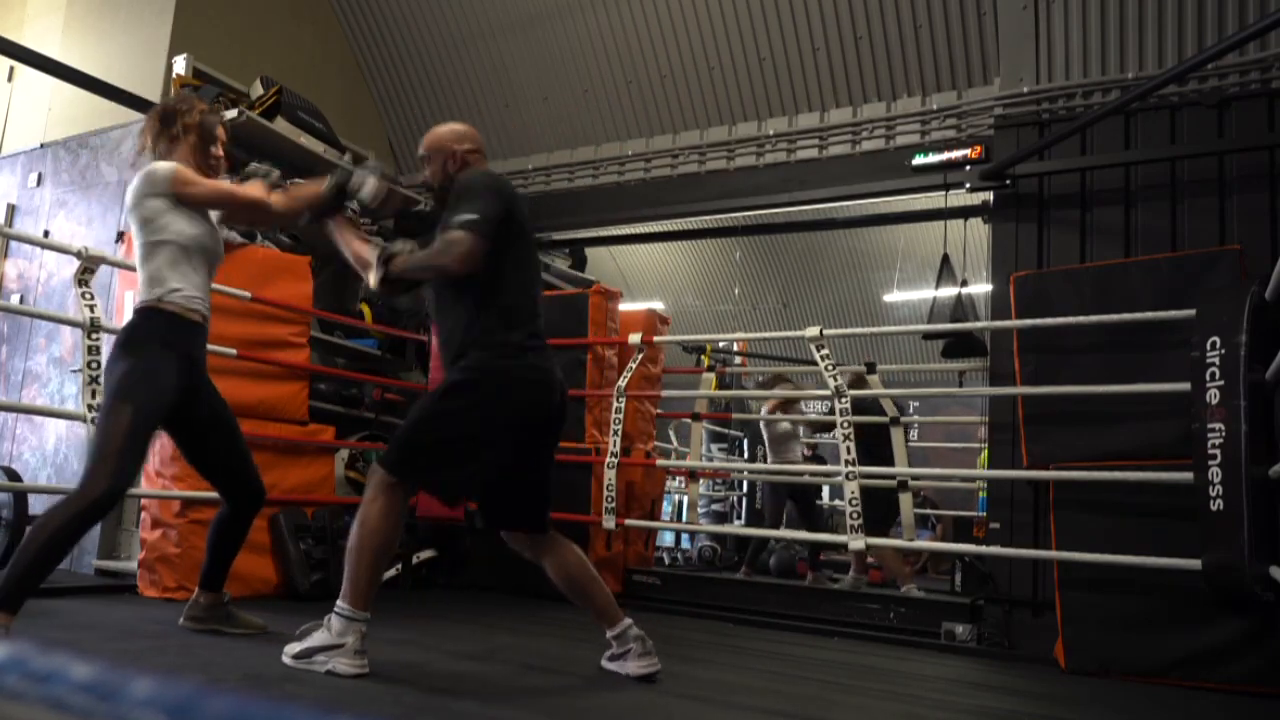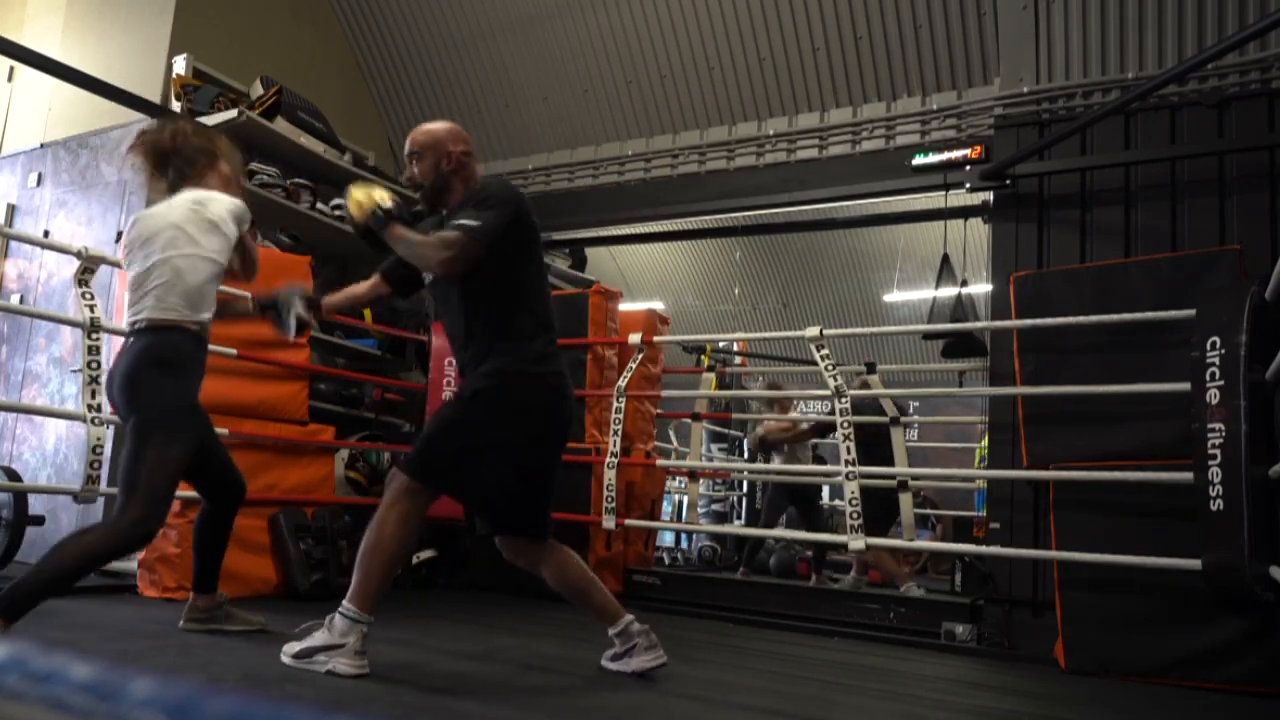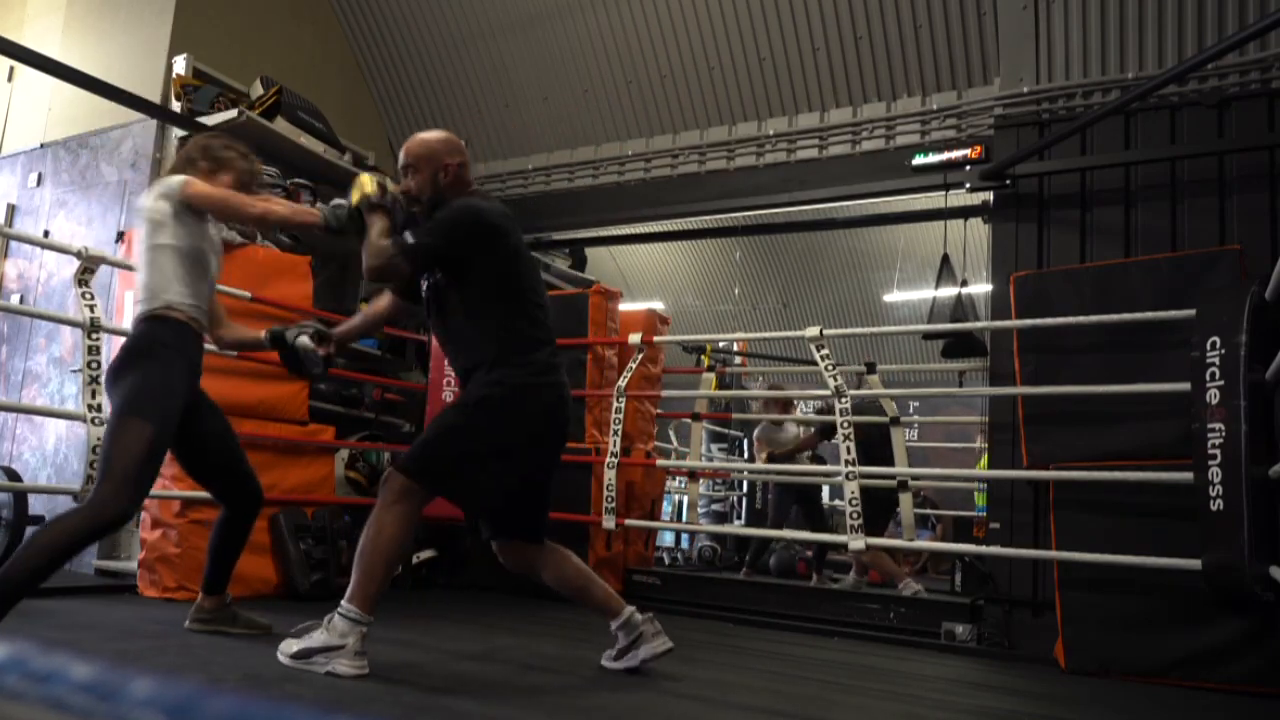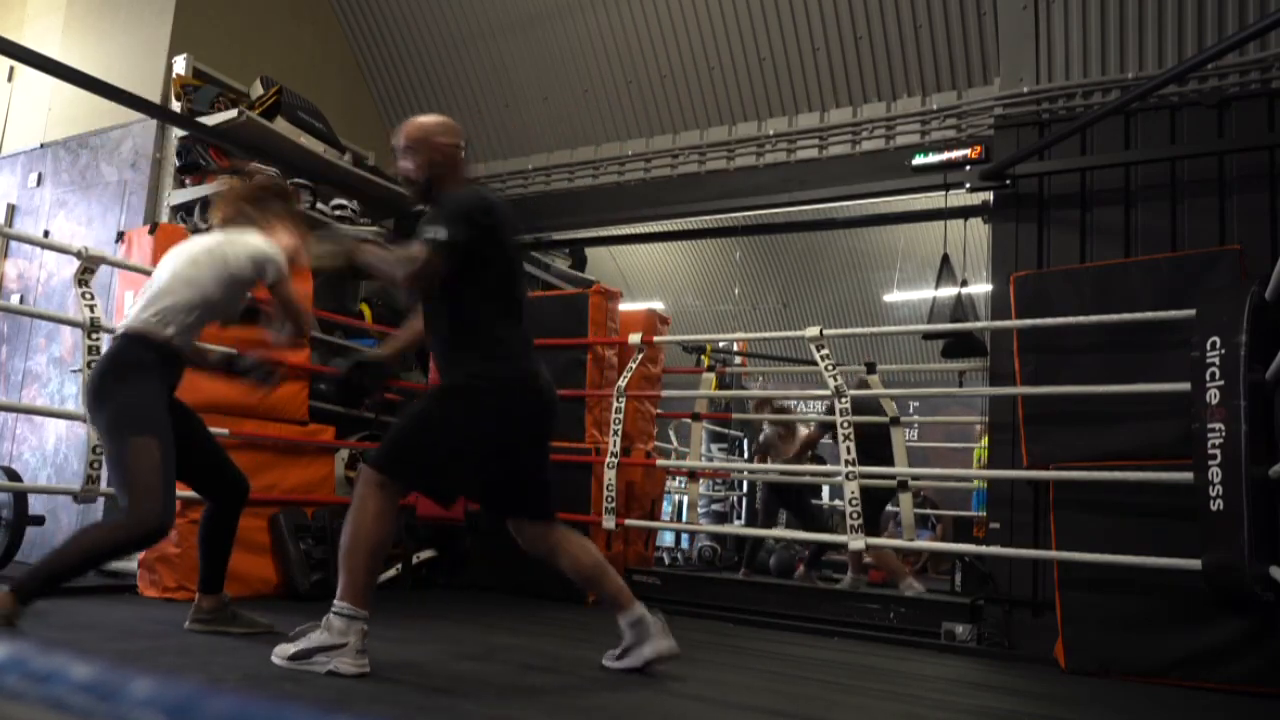
dt=0.2s
person 1, frame 1
left shoulder: (483, 187)
right shoulder: (483, 217)
left elbow: (458, 258)
right elbow: (381, 273)
left wrist: (399, 264)
right wrist: (335, 222)
left hip: (493, 380)
right hip: (536, 389)
left knee: (387, 484)
right knee: (528, 534)
left ankle: (343, 637)
right ankle: (629, 642)
person 1, frame 2
left shoulder: (496, 197)
right shoulder: (437, 227)
left elbow: (445, 259)
right elbow: (376, 287)
left wrist: (389, 228)
left hip: (514, 387)
right hip: (533, 396)
left knee: (407, 489)
right knee: (523, 542)
left ankle: (345, 637)
right ankle: (631, 637)
person 1, frame 3
left shoulder: (470, 218)
right shoulder: (442, 235)
left elbow: (378, 266)
right elbow: (392, 299)
left wrist: (377, 216)
right wrist: (328, 340)
left hip: (516, 396)
right hip: (520, 401)
left knee: (400, 489)
right knee: (518, 547)
left ankle: (344, 638)
right ankle: (634, 627)
person 1, frame 4
left shoulder: (467, 204)
right shoulder: (452, 213)
left elbow: (415, 274)
right elbow: (436, 309)
right wrist: (380, 356)
left hip: (485, 387)
right hip: (518, 390)
left knee: (377, 481)
right knee: (535, 527)
left ankle: (343, 636)
right ankle: (641, 625)
person 2, frame 1
left shoulder: (201, 203)
right shoulder: (156, 178)
left elbow: (280, 211)
right elbow: (257, 201)
left wrist: (337, 187)
right wrist: (262, 186)
left hip: (189, 360)
right hip: (152, 346)
left knee: (247, 492)
right knee: (103, 487)
left ankle: (207, 602)
person 2, frame 2
left shoulder: (140, 226)
right shoulder: (223, 205)
right elbow: (248, 267)
left wrist: (257, 307)
left hip: (145, 367)
right hip: (167, 369)
left knee: (227, 490)
right knee: (136, 525)
left ankle: (204, 603)
person 2, frame 3
left shoulder: (202, 240)
right shoulder: (169, 192)
left elbow: (220, 330)
right elbow: (265, 214)
left wrist: (277, 337)
right wrist: (324, 216)
left hip: (179, 371)
right hip: (153, 361)
left knee: (245, 496)
right knee: (111, 506)
left ankle: (212, 604)
person 2, frame 4
left shoulder: (207, 246)
right shoulder: (262, 250)
right elbow: (300, 326)
left wrist: (231, 363)
left hip: (146, 381)
right hip: (131, 377)
left knee: (231, 489)
right knee: (150, 520)
left ankle: (210, 604)
person 3, frame 1
left shoulder: (853, 404)
right shoulder: (890, 404)
left knee: (872, 539)
right knee: (861, 528)
left ankle: (909, 589)
right ankle: (856, 578)
person 3, frame 2
left shoulder: (850, 406)
right shoulder: (894, 407)
left elbow: (809, 433)
right knee: (864, 532)
left ankle: (910, 588)
right ankle: (857, 578)
person 3, frame 3
left shoulder: (848, 411)
right shoulder: (886, 411)
left elbow: (812, 440)
left wrist: (776, 456)
left hip: (871, 485)
left knee: (865, 546)
right knee: (863, 535)
left ankle: (909, 587)
right ankle: (857, 579)
person 3, frame 4
right shoulder: (882, 405)
left elbow: (813, 437)
left wrist: (792, 460)
left knee: (868, 538)
left ankle: (909, 585)
right ankle: (854, 578)
person 4, frame 1
left shoulder: (794, 412)
right shoulder: (767, 413)
right elbow: (777, 403)
left knee: (815, 527)
right knee: (772, 525)
left ankle: (814, 574)
right ankle: (746, 570)
person 4, frame 2
right shoulder: (767, 426)
left elbow: (790, 425)
right elbow: (755, 443)
left wrist: (765, 433)
left hip: (804, 482)
right hip: (781, 482)
left knee: (819, 531)
right knee: (765, 526)
left ankle: (818, 576)
right ankle: (744, 570)
person 4, frame 3
left shoulder: (794, 420)
right shoulder: (762, 431)
right elbow: (761, 460)
right wrist: (768, 457)
right hip: (783, 483)
left knee: (822, 530)
right knee: (774, 527)
left ankle: (818, 575)
right ankle: (747, 571)
person 4, frame 4
left shoulder: (798, 432)
right shoulder: (766, 436)
right elbow: (759, 465)
left hip: (796, 489)
right hip: (774, 488)
left knee: (823, 532)
right knee: (763, 527)
left ankle: (806, 570)
right ankle: (745, 571)
